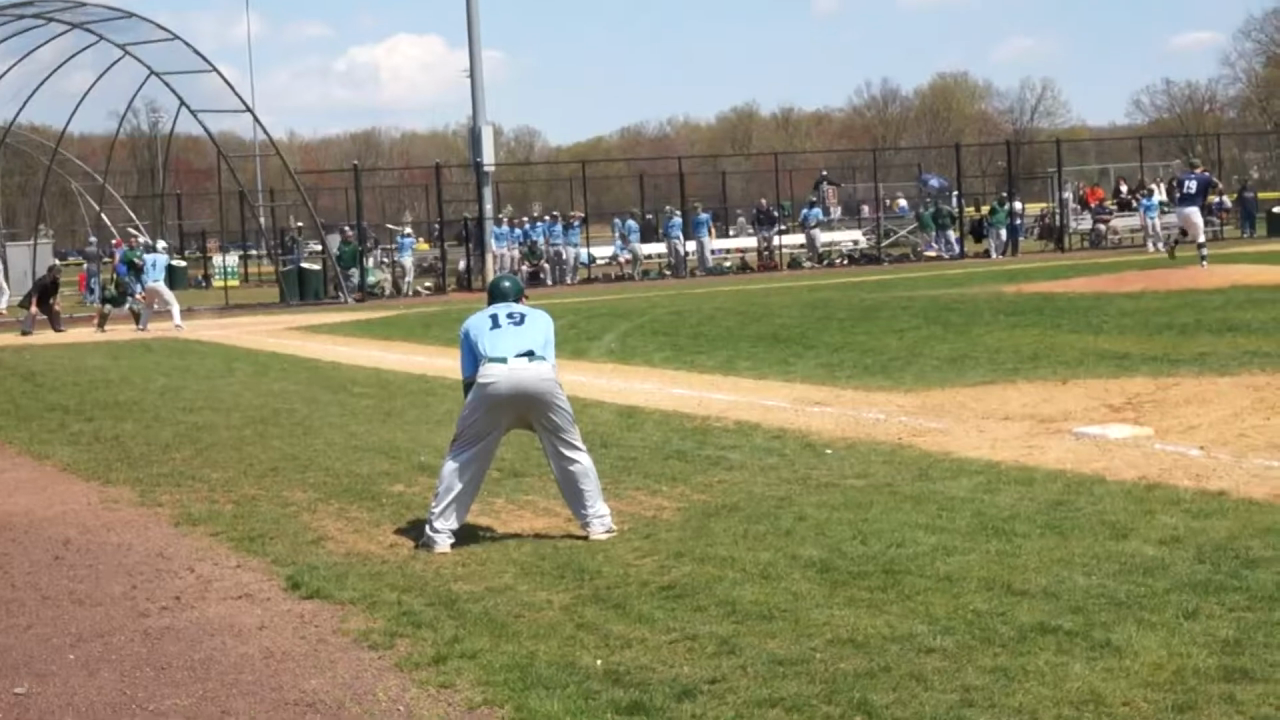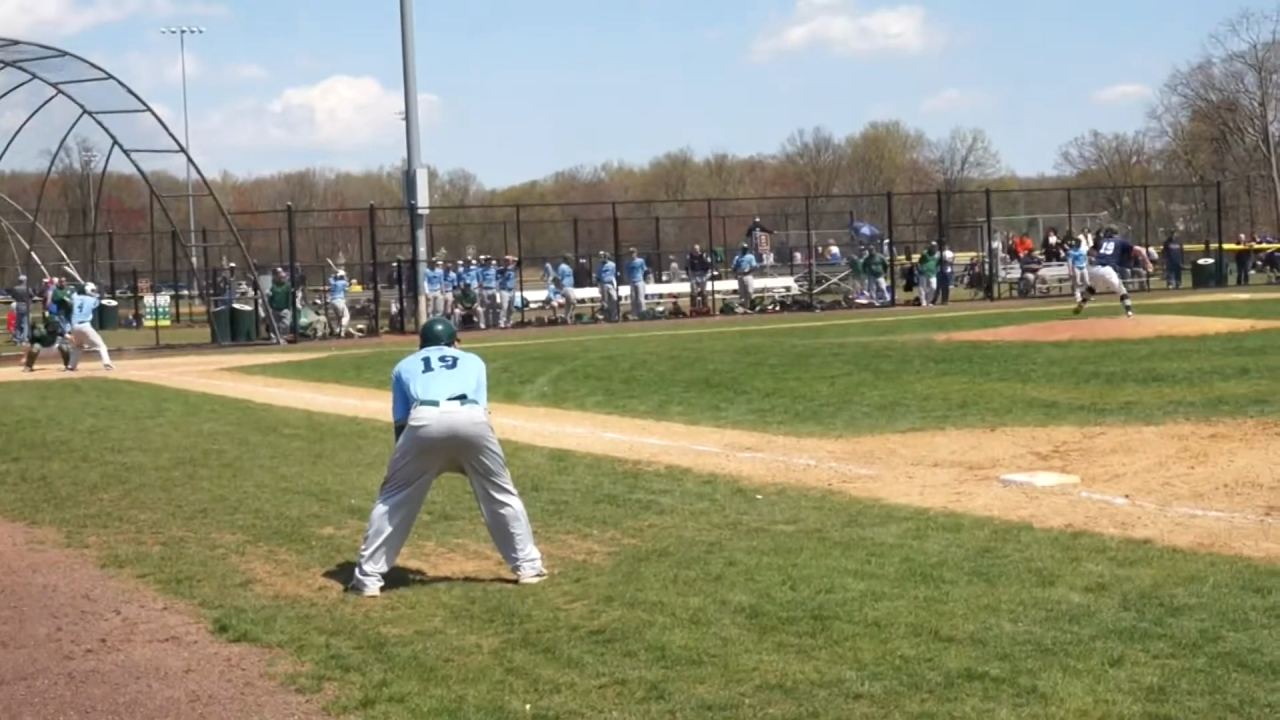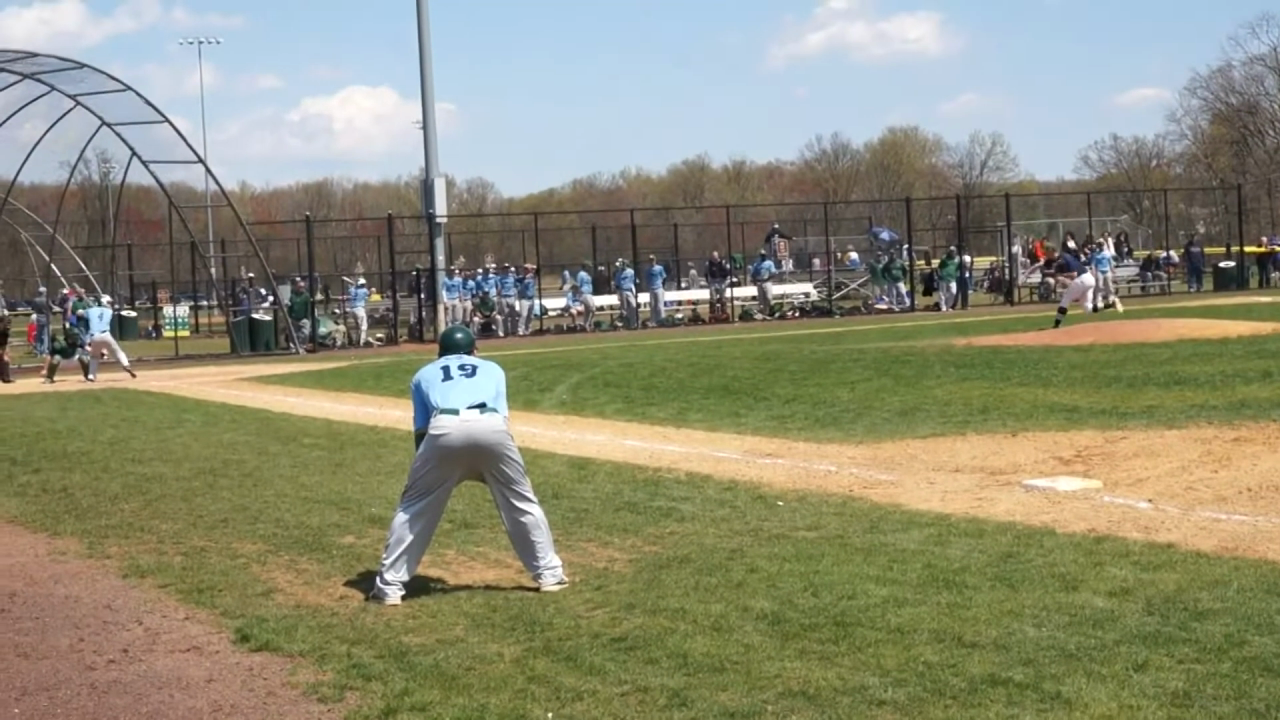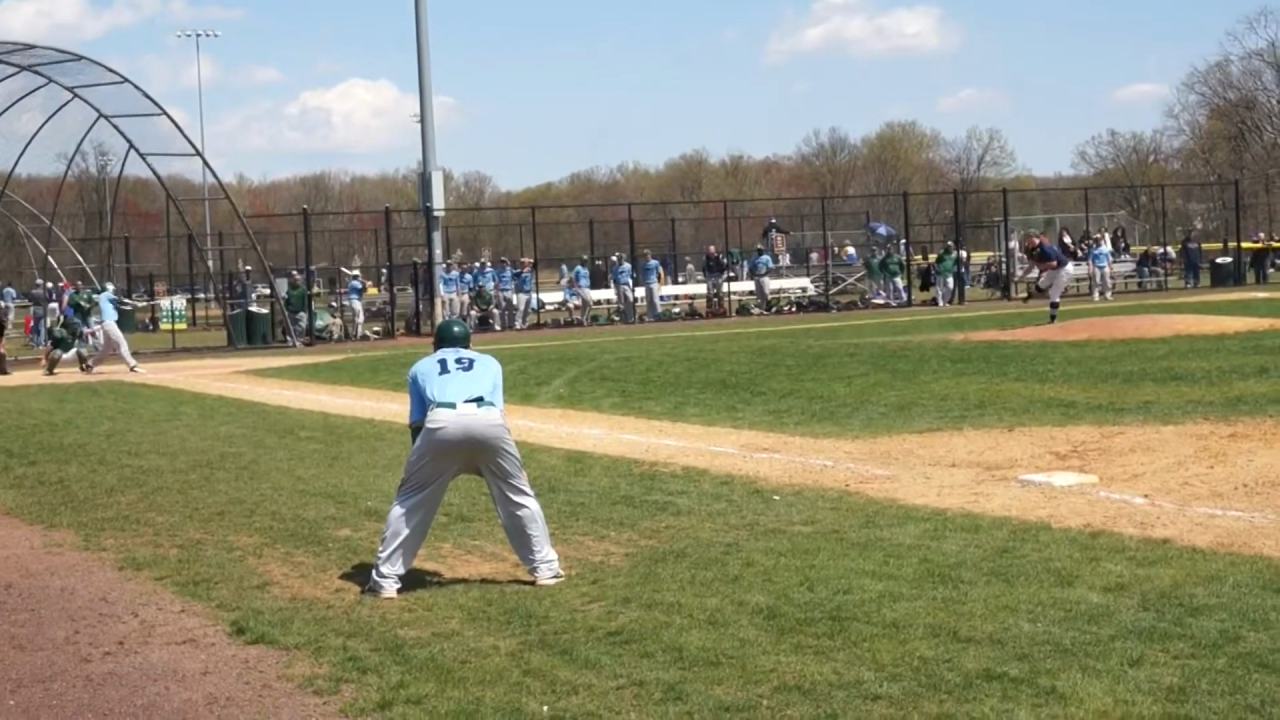
dt=0.5s
person 1, frame 1
left shoulder: (472, 323)
right shoulder: (541, 317)
left elbow: (469, 380)
left wrist: (478, 422)
right wrist: (536, 418)
left hip: (492, 378)
right hip: (539, 376)
left knee: (463, 456)
right knee: (570, 451)
left ankle: (438, 534)
right ankle: (597, 522)
person 1, frame 2
left shoulder: (405, 366)
right shoulder: (473, 360)
left elbow: (401, 422)
left wrist: (411, 465)
right wrist: (467, 462)
left hip: (425, 421)
right hip: (471, 420)
left knee: (394, 498)
right knee: (502, 495)
left ankle: (368, 578)
right ankle: (528, 567)
person 1, frame 3
left shoulder: (424, 374)
right shoulder: (492, 368)
left elbow: (421, 431)
left wrist: (430, 472)
right wrist: (487, 470)
left hip: (444, 429)
right hip: (490, 427)
left knee: (413, 508)
right knee: (522, 503)
left ankle: (389, 587)
right ankle: (549, 575)
person 1, frame 4
left shoulder: (421, 367)
right shoulder: (489, 362)
left elbow: (417, 425)
left wrist: (425, 466)
right wrist: (484, 465)
left hip: (441, 424)
right hip: (488, 421)
left knee: (410, 501)
right knee: (519, 496)
left ankle: (385, 580)
right ankle: (545, 568)
